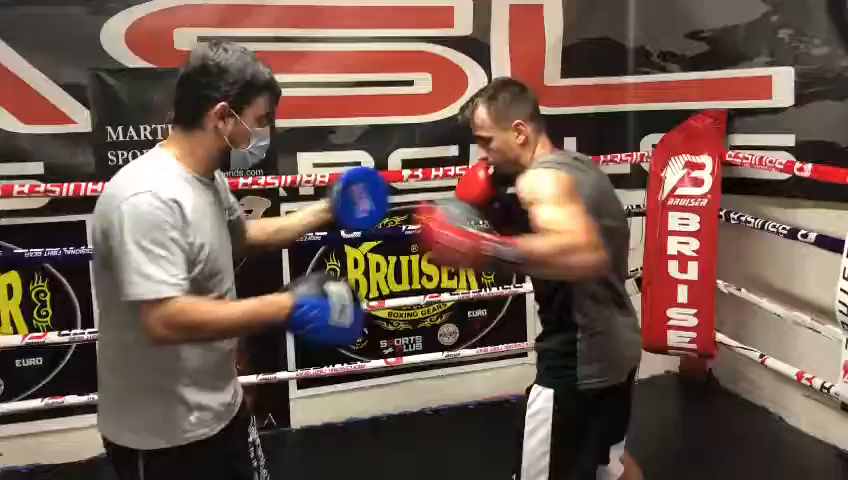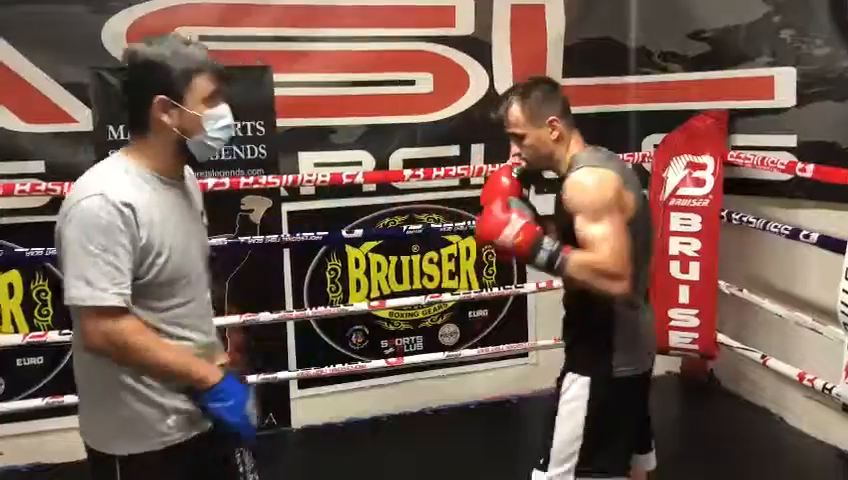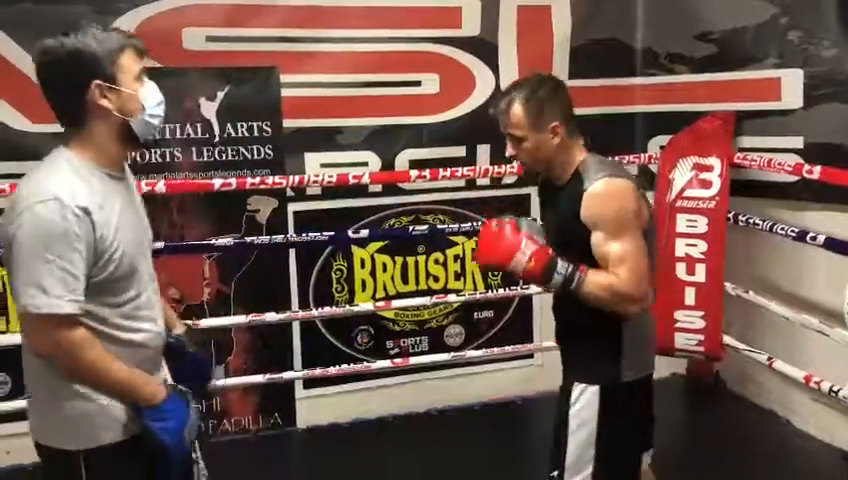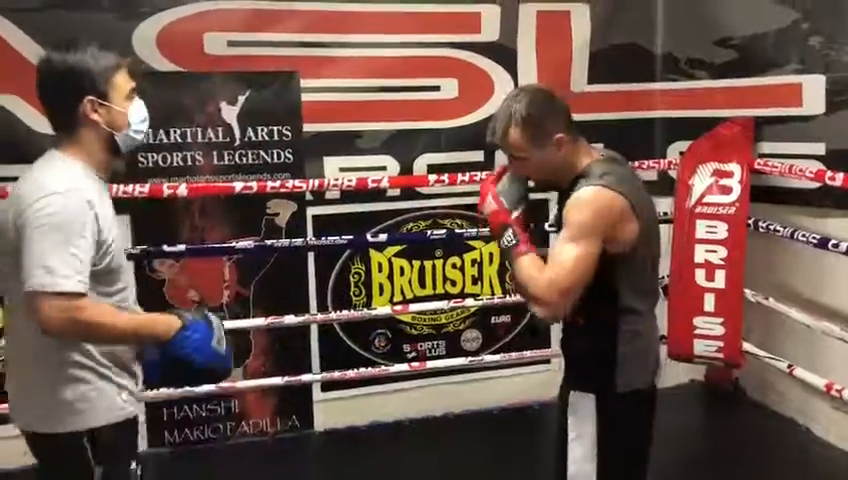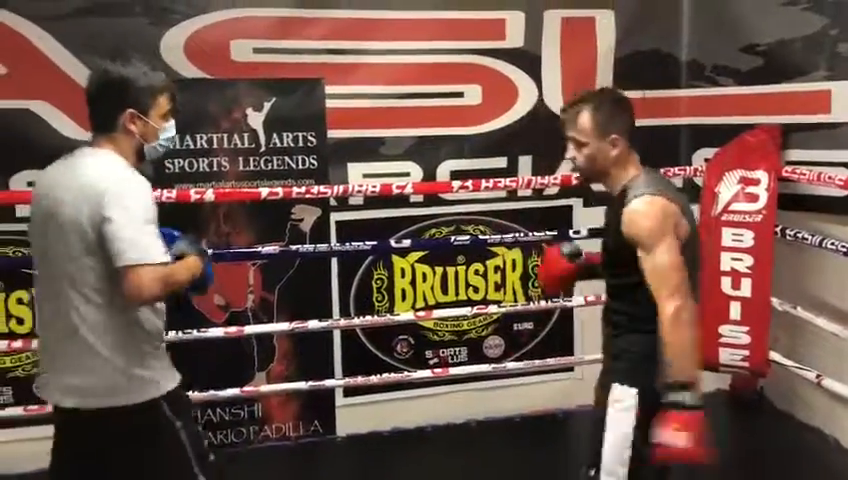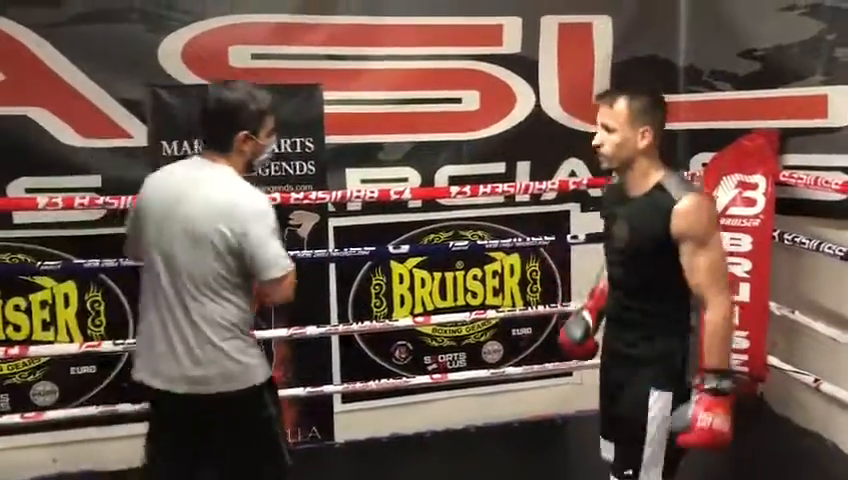
dt=0.4s
person 1, frame 1
left shoulder: (209, 180)
right shoulder: (147, 199)
left elbow: (243, 232)
right elbow: (164, 320)
left wrist: (332, 207)
right wrist: (289, 306)
left hip: (221, 406)
right hip: (160, 430)
person 1, frame 2
left shoulder: (183, 181)
right shoulder: (103, 202)
right elbow: (102, 329)
left wrist: (216, 364)
right wrist: (209, 375)
left hip: (198, 410)
right hip: (139, 435)
person 1, frame 3
left shoulder: (115, 172)
right shoulder: (55, 203)
right elbow: (52, 335)
left wrist: (175, 333)
right wrist: (154, 394)
left hip: (140, 402)
right hip: (93, 427)
person 1, frame 4
left shoulder: (63, 178)
right shoulder: (63, 196)
right elbow: (59, 312)
left wrist: (148, 323)
right wrist: (171, 327)
right hip: (82, 408)
person 1, frame 5
left shoulder: (51, 178)
right shoulder: (124, 186)
right elbow: (146, 285)
right wrist: (194, 263)
left hip: (69, 381)
right hip: (132, 384)
person 1, frame 6
left shoulder: (156, 183)
right shoulder: (246, 203)
left elbow: (136, 254)
right elbow: (280, 290)
left hip: (160, 367)
right hip: (229, 372)
person 2, frame 1
left shoulder: (543, 181)
right shoulder: (580, 168)
left elbow: (583, 254)
left wrist: (493, 247)
right wrist: (484, 203)
left hip: (582, 358)
right hip: (616, 344)
person 2, frame 2
left shoulder: (590, 179)
right shoulder: (585, 172)
left elbow: (614, 279)
right elbow: (568, 255)
left wrist: (532, 242)
right wrist: (513, 221)
left hip: (605, 352)
right hip: (622, 345)
person 2, frame 3
left shoulder: (605, 190)
right shoulder: (553, 179)
left elbow: (633, 296)
left wrist: (545, 267)
right wrist: (513, 252)
left hip: (608, 360)
right hip: (603, 353)
person 2, frame 4
left shoulder: (595, 199)
right shoulder: (605, 165)
left elbow: (550, 302)
left wrist: (507, 226)
right wrist: (543, 264)
left hip: (610, 366)
right hip: (617, 354)
person 2, frame 5
left shoulder: (646, 208)
right shoulder: (627, 197)
left elbow: (677, 307)
left wrist: (681, 401)
right wrist: (583, 264)
left hip: (647, 367)
right hip: (631, 358)
person 2, frame 6
left shoulder: (684, 207)
right shoulder: (613, 192)
left elbow: (718, 303)
left wrist: (715, 388)
right wrist: (591, 311)
left hip: (661, 364)
right hip: (618, 351)
